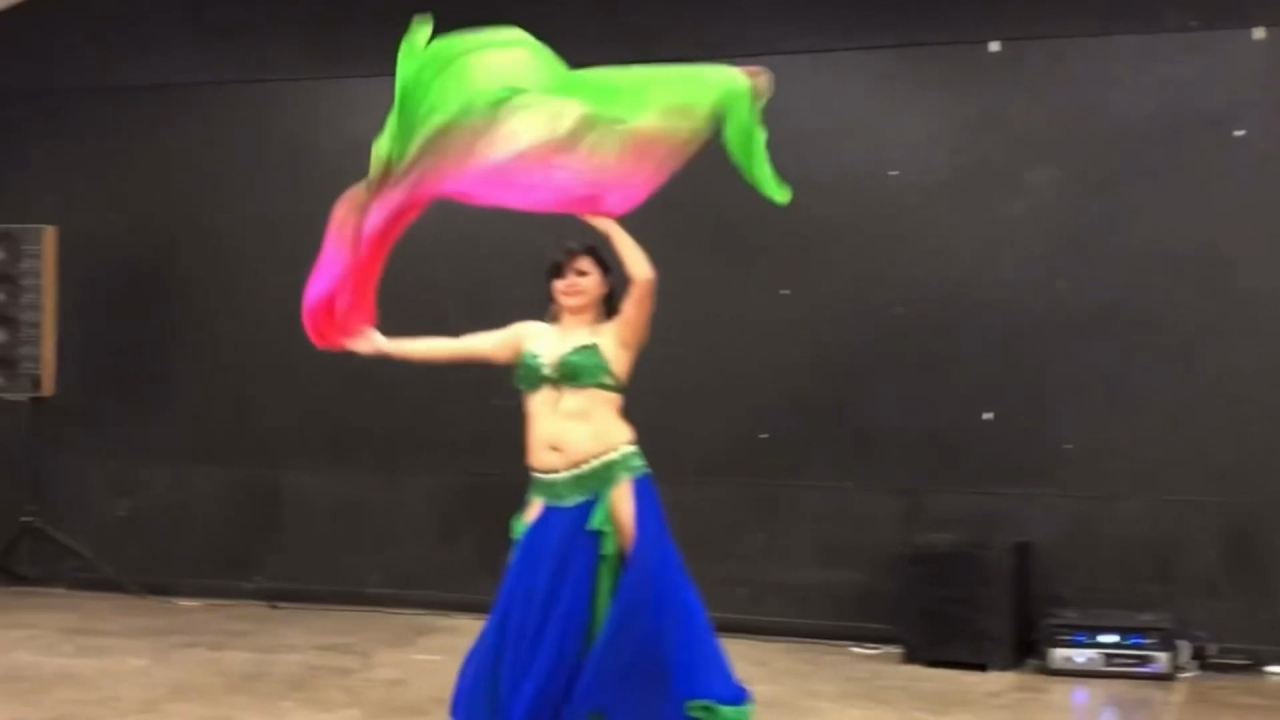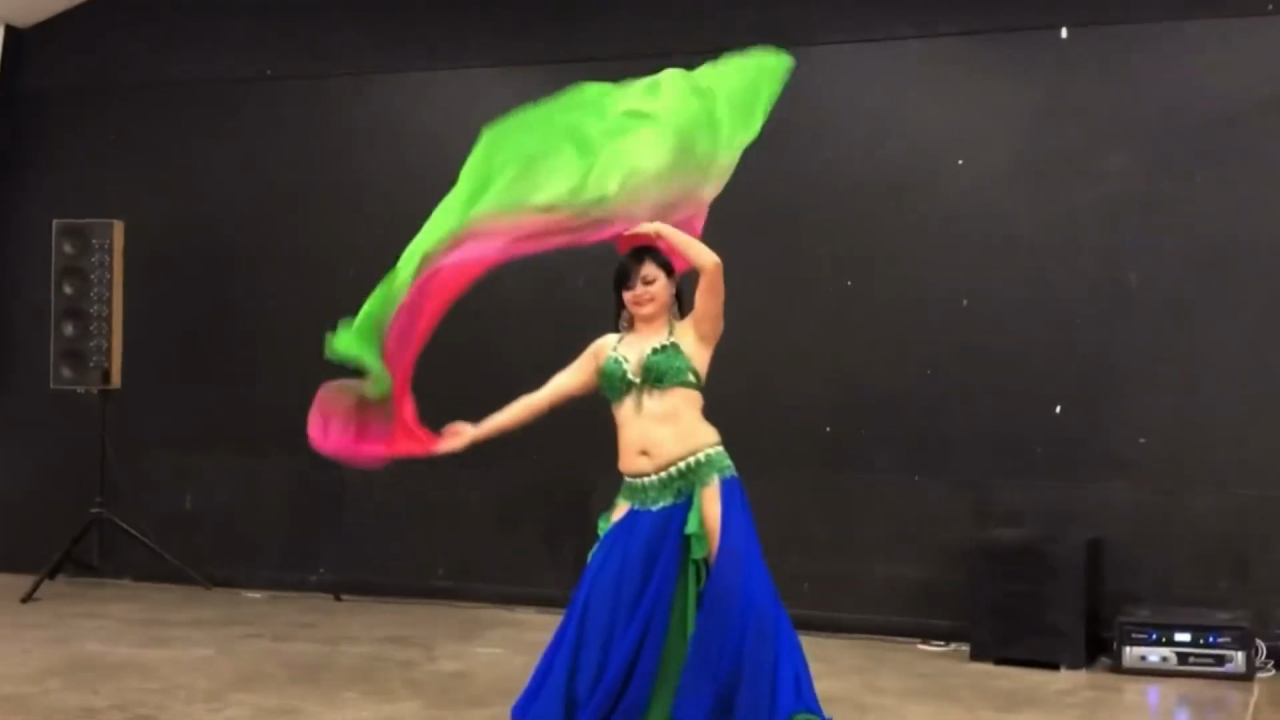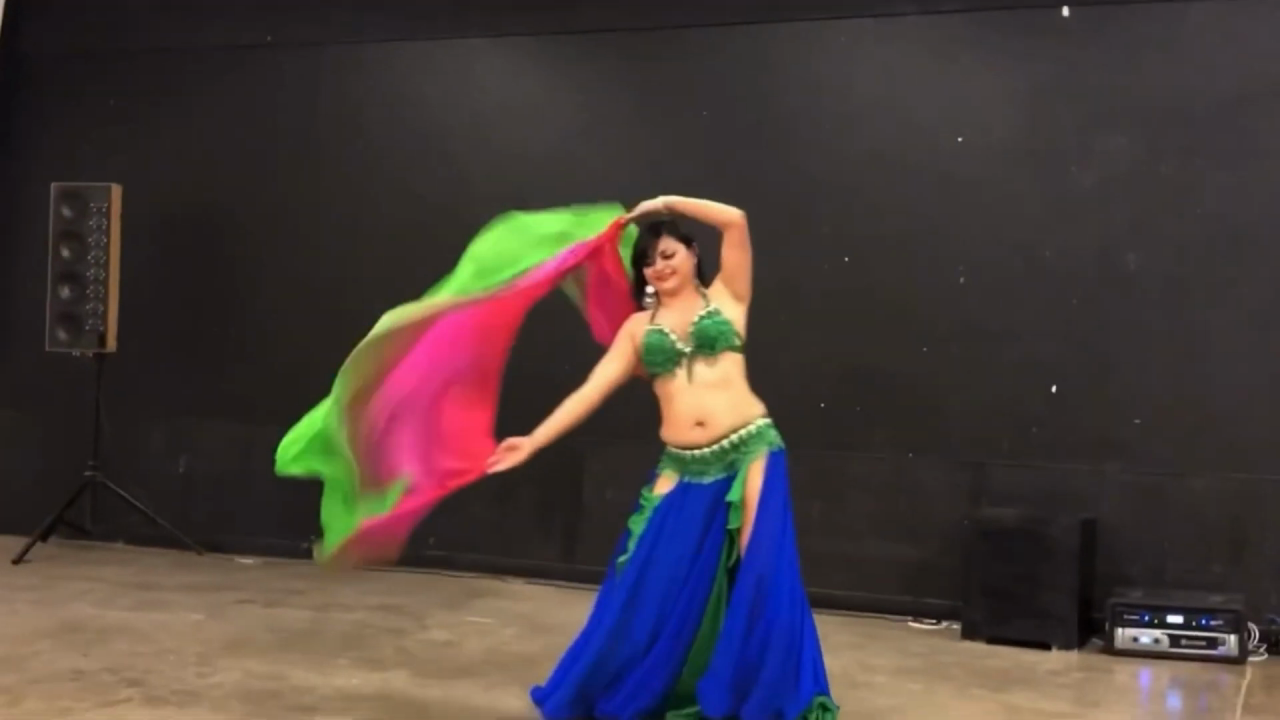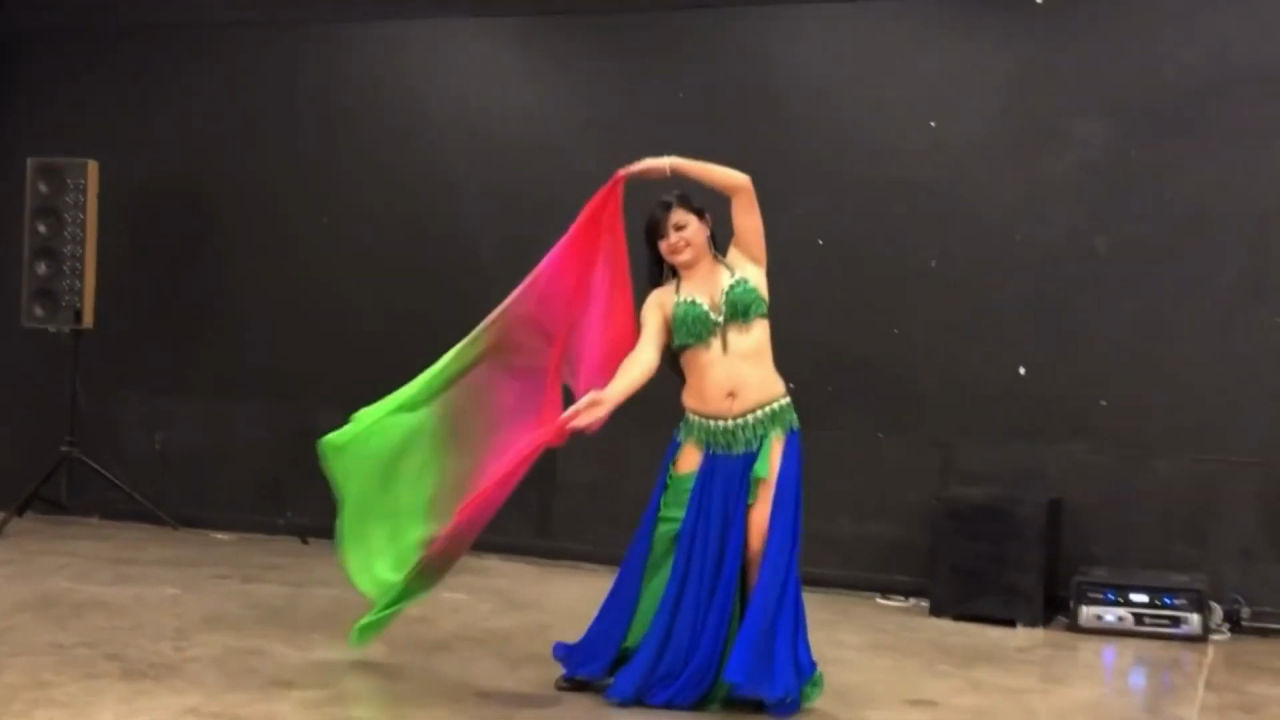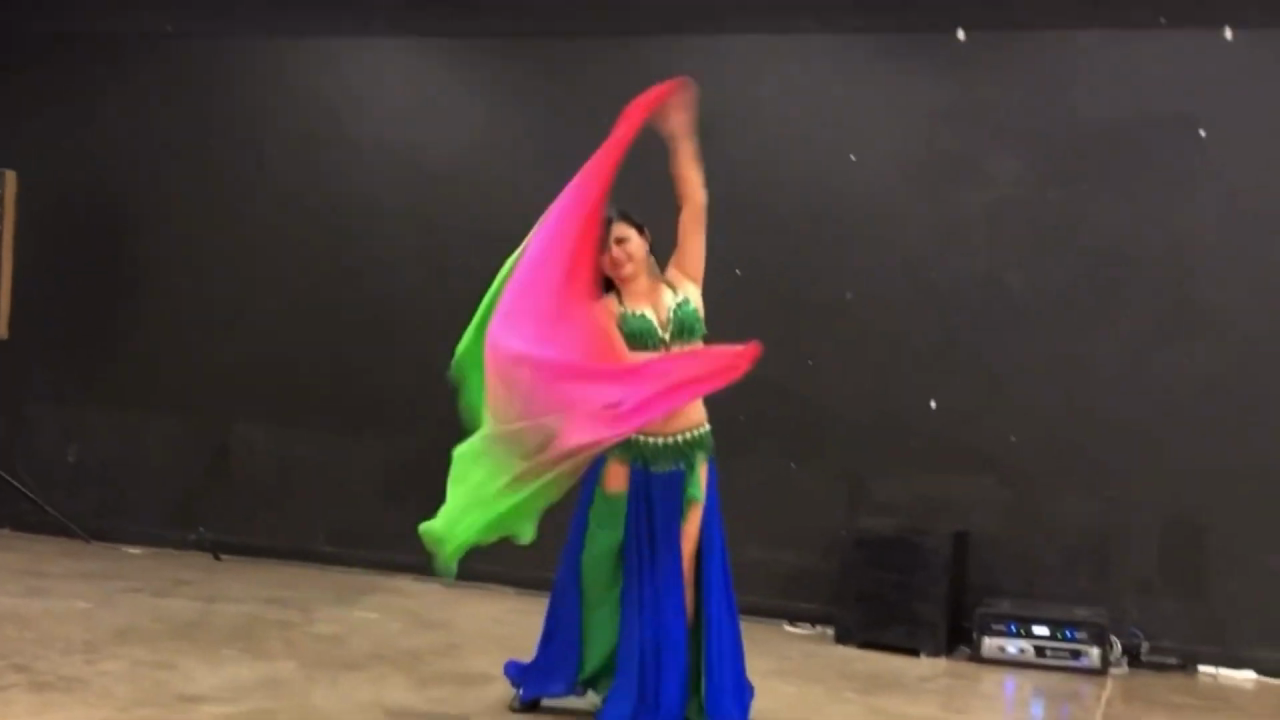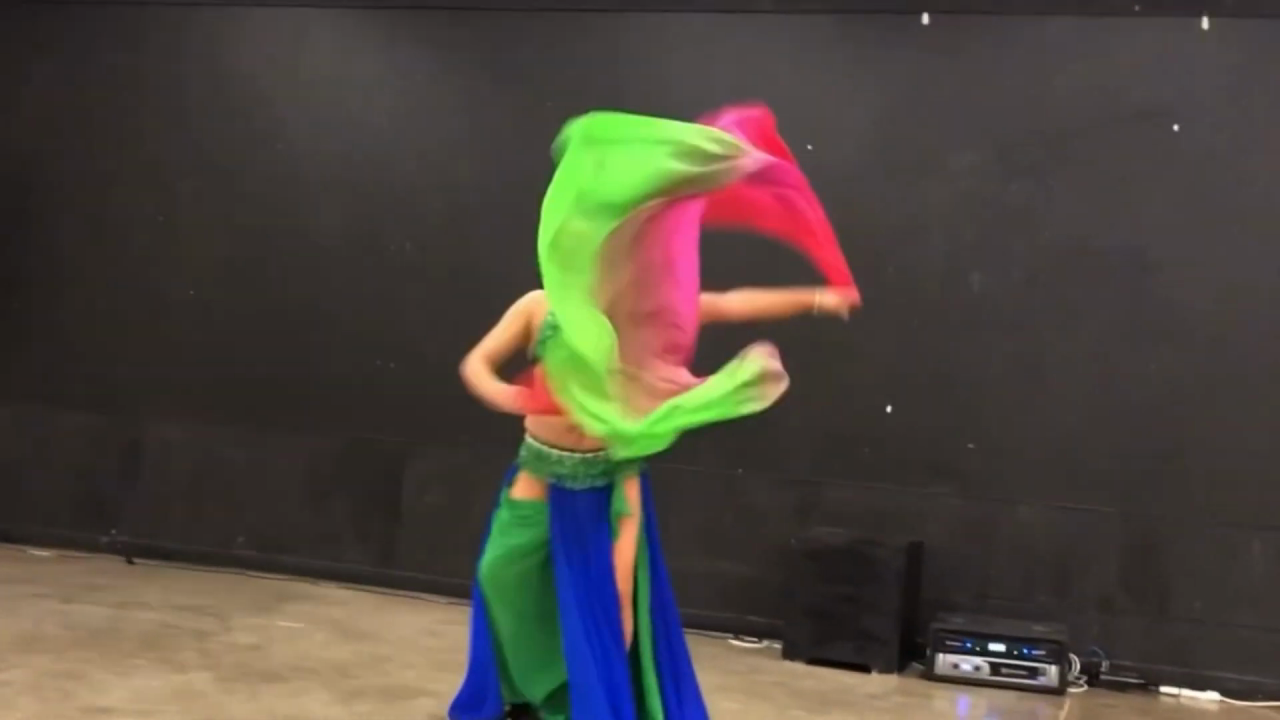
dt=0.3s
person 1, frame 1
left shoulder: (617, 337)
right shoulder: (529, 335)
left elbow: (645, 279)
right elbow: (457, 346)
left wrist: (607, 226)
right wrist: (386, 345)
left hip: (613, 476)
right hip: (551, 490)
left knee: (649, 587)
right knee: (533, 599)
person 1, frame 2
left shoulder: (694, 334)
right shoulder: (607, 348)
left elbow: (711, 266)
right elbow: (545, 395)
left wrist: (659, 229)
right wrist: (480, 431)
left hip: (702, 477)
right hip: (639, 495)
left knee: (738, 593)
right knee: (606, 601)
person 1, frame 3
left shoulder: (726, 299)
right shoulder: (639, 326)
left elbow: (736, 221)
right elbow: (591, 390)
left wrist: (669, 203)
right wrist: (532, 441)
left hip: (748, 450)
right hip: (681, 466)
left knee: (761, 572)
right knee: (648, 574)
person 1, frame 4
left shoulder: (745, 264)
right shoulder: (660, 301)
left elbow: (741, 186)
right elbow: (643, 359)
left wrist: (672, 165)
right wrist: (606, 398)
left hip: (769, 424)
right hip: (702, 435)
left knee: (760, 547)
right knee: (677, 546)
left ankle: (757, 670)
right ankle: (619, 661)
person 1, frame 5
left shoulder: (685, 282)
right shoulder: (604, 311)
left elbow: (694, 203)
right elbow: (620, 362)
left wrist: (680, 133)
left hip: (689, 450)
right hip: (629, 452)
left knee: (681, 570)
right knee: (609, 562)
person 1, frame 6
right shoulder: (537, 306)
left elbow: (727, 306)
right elbow: (477, 363)
left wrist: (817, 298)
right wrist: (501, 391)
left hip: (613, 469)
right hip: (544, 463)
left knee: (617, 589)
right knee: (507, 573)
